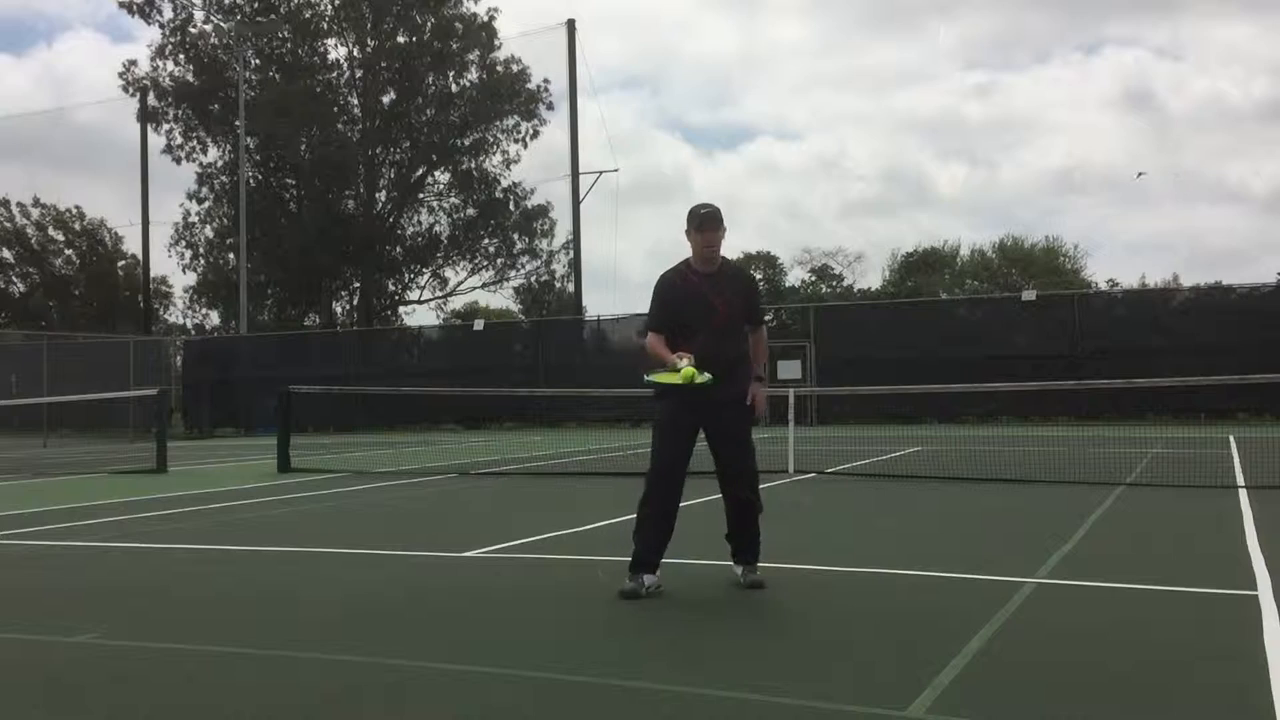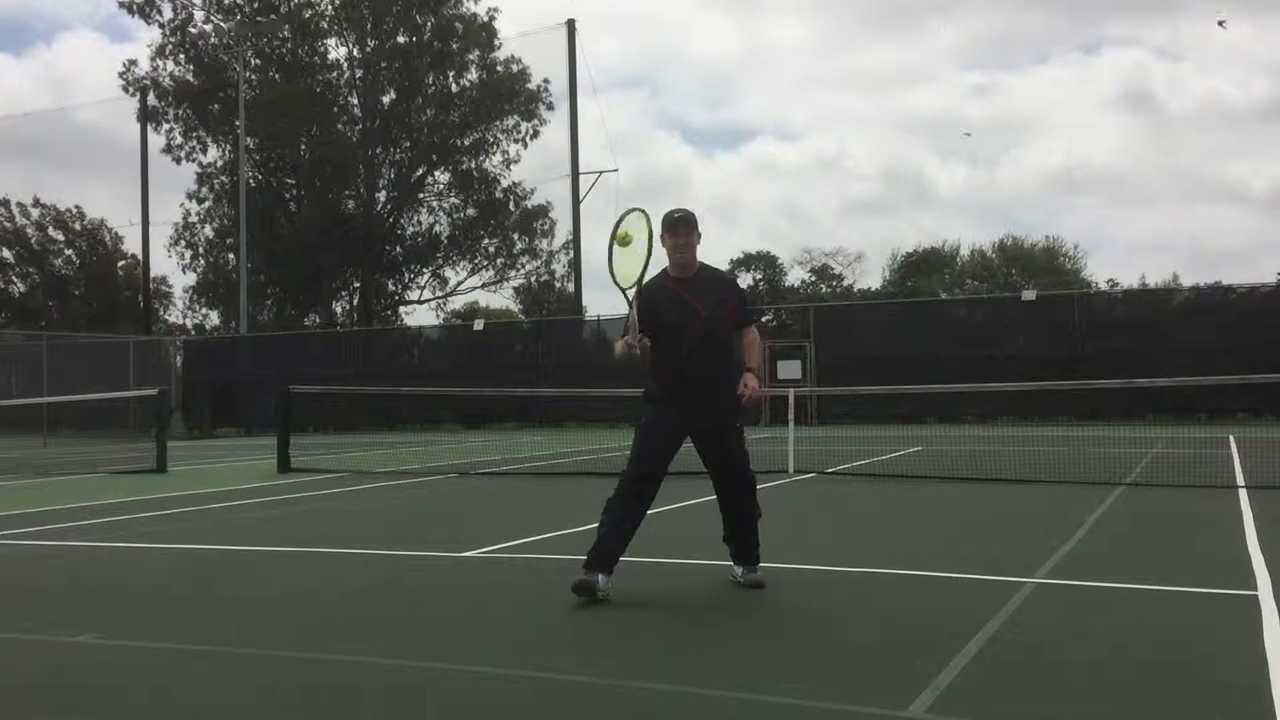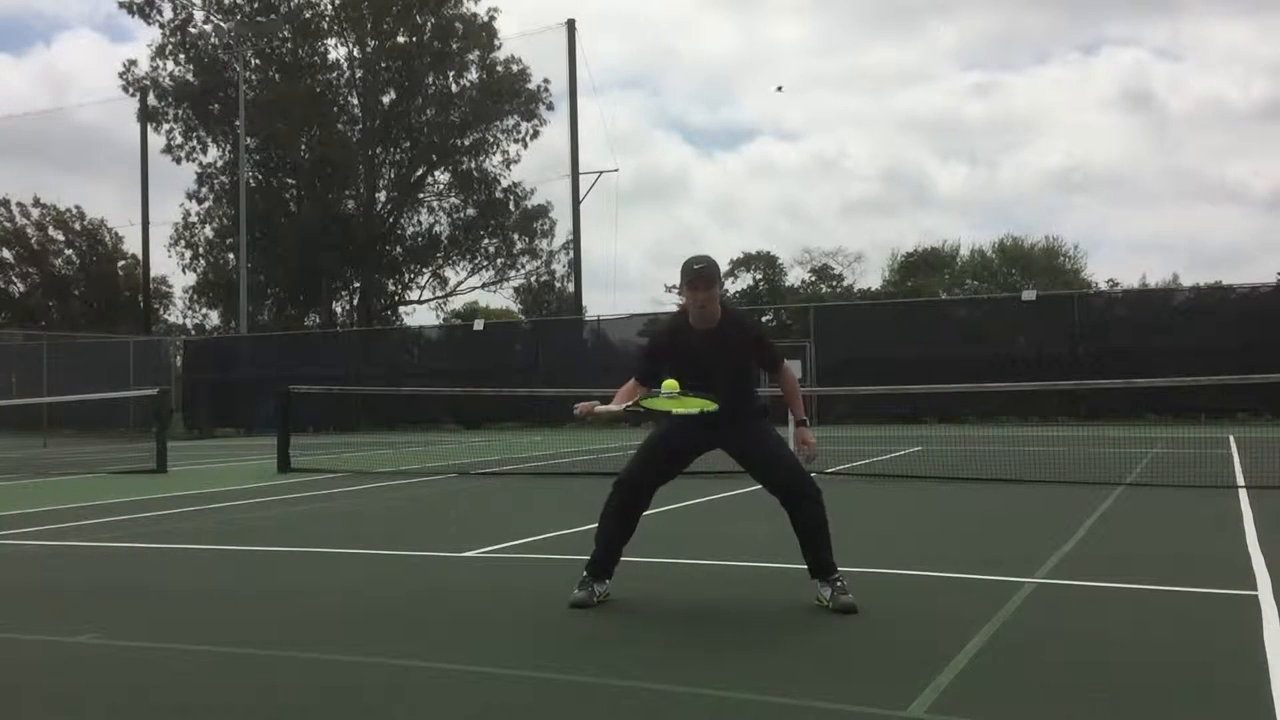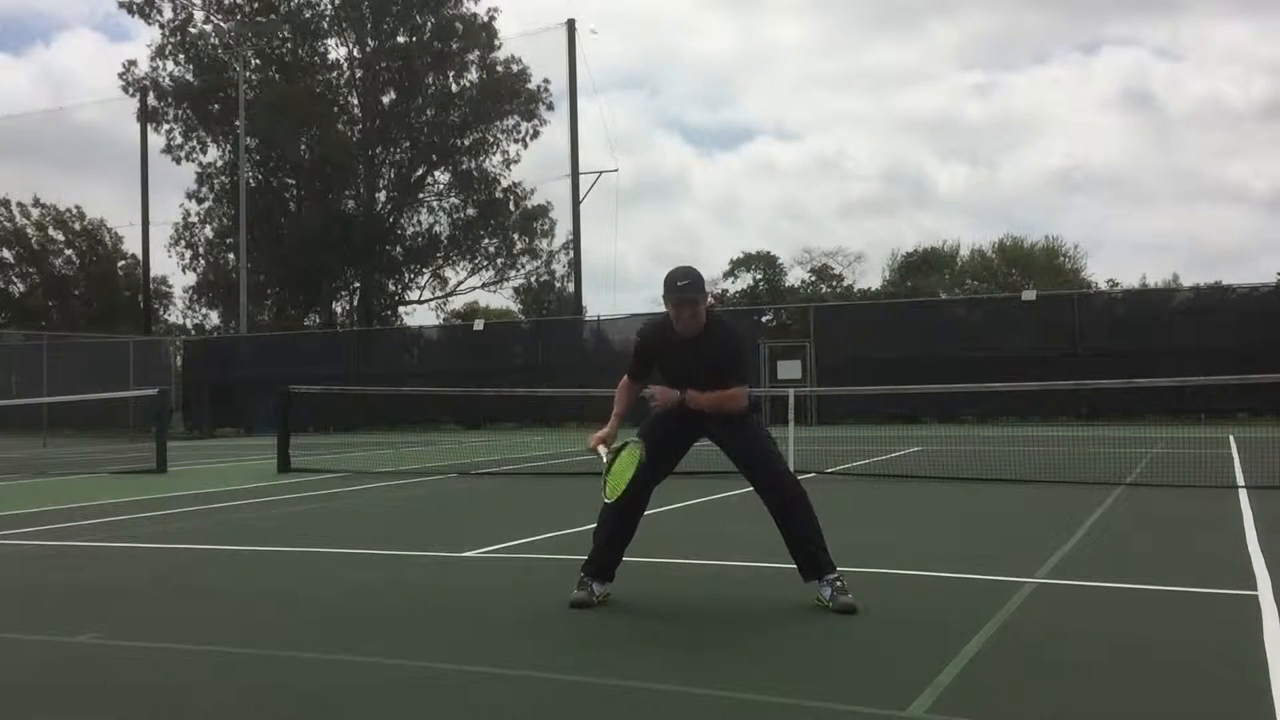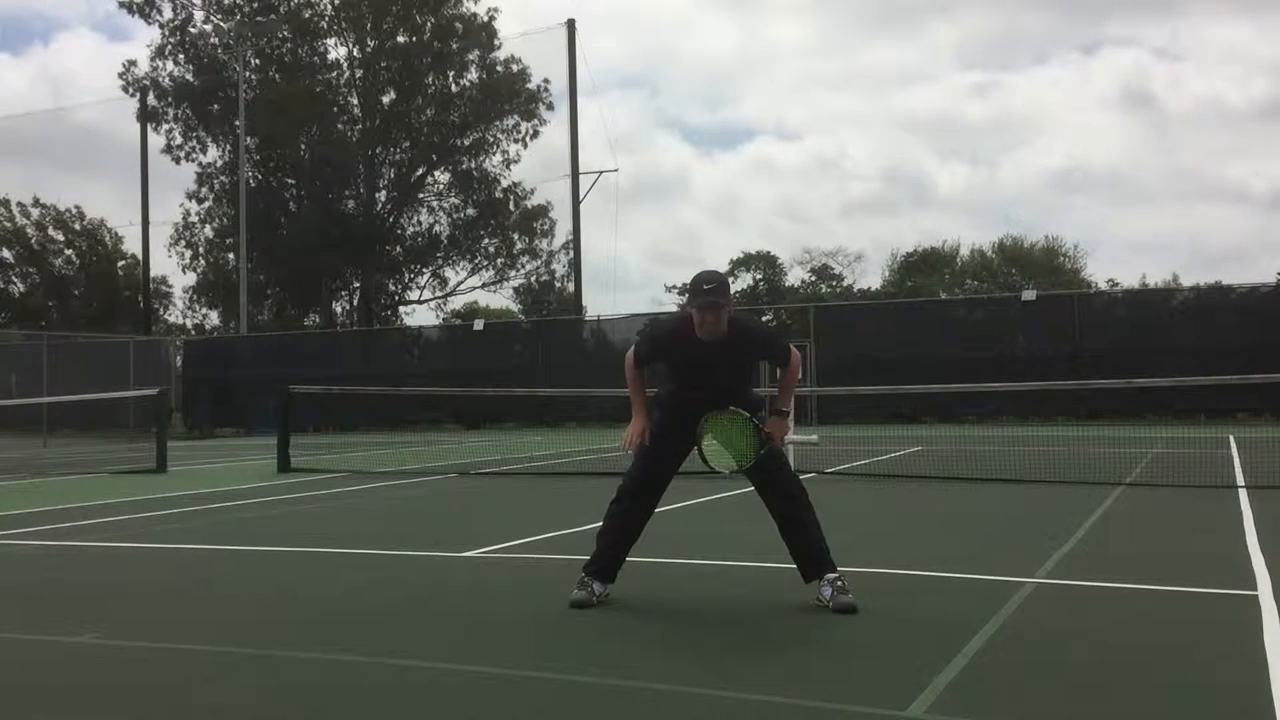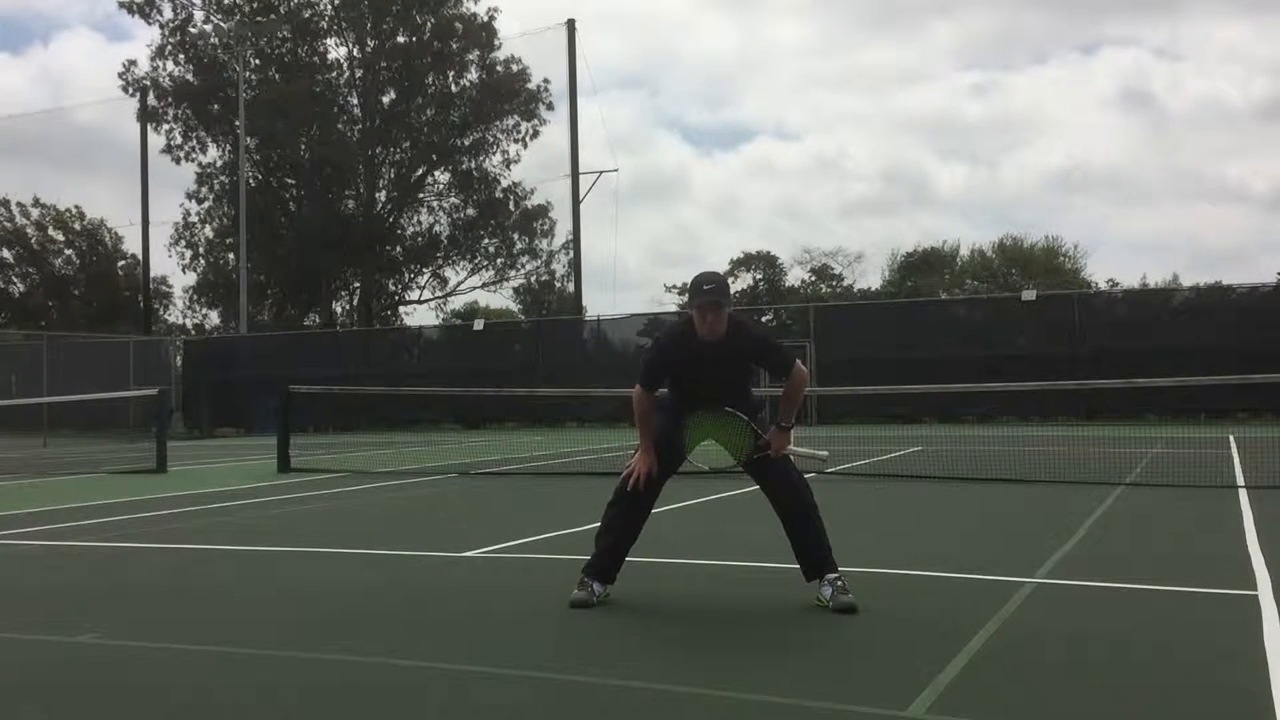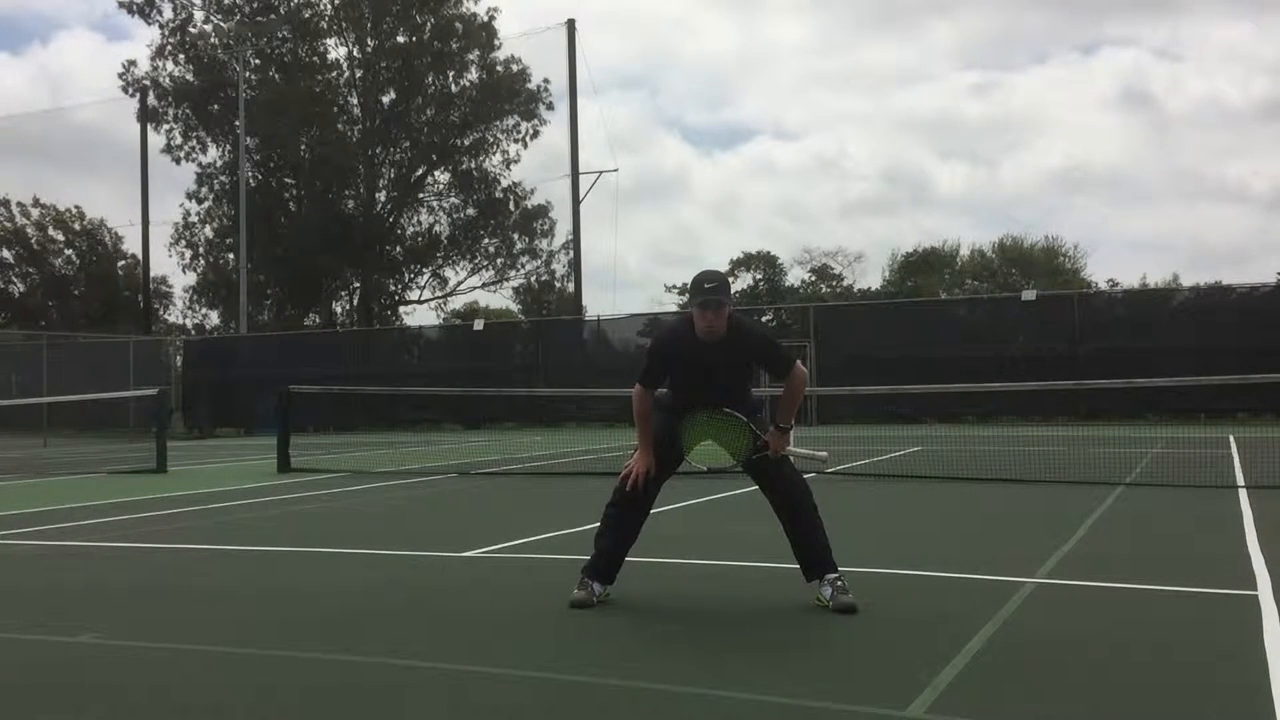
dt=0.7s
person 1, frame 1
left shoulder: (741, 280)
right shoulder: (670, 283)
left elbow: (757, 332)
right elbow: (653, 338)
left wrist: (757, 380)
right wrist: (671, 359)
left hip: (730, 396)
right hip: (678, 396)
left knee: (742, 479)
right knee: (663, 478)
left ankle: (745, 560)
right ankle: (644, 569)
person 1, frame 2
left shoulder: (723, 284)
right shoulder: (650, 292)
left elbow: (748, 331)
right elbow: (630, 343)
left wrist: (750, 372)
right wrist: (625, 347)
left hip: (718, 402)
right hip: (665, 402)
left knee: (736, 482)
right knee: (637, 480)
left ankle: (745, 560)
right ankle: (598, 570)
person 1, frame 3
left shoulder: (744, 328)
right shoulder: (668, 335)
left elbow: (781, 371)
right elbow: (639, 382)
left wrist: (801, 423)
left hip: (743, 420)
right hip: (686, 421)
left knee: (800, 487)
right knee: (629, 485)
left ankle: (828, 579)
right ankle: (596, 576)
person 1, frame 4
left shoulder: (727, 336)
right shoulder: (651, 335)
left elbow: (738, 399)
right elbow: (631, 381)
left wrist: (681, 396)
right wrist: (612, 425)
left hip: (729, 413)
right hip: (674, 413)
left knee: (782, 486)
right knee: (629, 483)
left ankle: (826, 578)
right ankle: (595, 576)
person 1, frame 5
left shoulder: (751, 333)
right shoulder: (668, 333)
left elbow: (792, 360)
right elbow: (633, 360)
left wrist: (780, 413)
right wrist: (639, 415)
left hip: (738, 410)
right hip: (678, 411)
left knee: (785, 489)
right knee: (637, 488)
left ankle: (826, 577)
right ankle: (596, 576)
person 1, frame 6
left shoulder: (750, 337)
right shoulder: (669, 341)
left elbow: (798, 375)
right elbow: (643, 393)
left wrist: (783, 427)
right wrist: (646, 449)
left hip: (739, 414)
right hip: (679, 415)
left knee: (791, 489)
right knee: (634, 488)
left ankle: (827, 578)
right ankle: (596, 578)
person 1, frame 7
left shoulder: (751, 336)
right shoulder: (669, 340)
left elbow: (798, 376)
right elbow: (643, 392)
left wrist: (781, 428)
right wrist: (645, 449)
left hip: (739, 413)
right hip: (678, 414)
left knee: (790, 489)
right knee: (633, 486)
left ankle: (827, 578)
right ankle: (595, 577)
